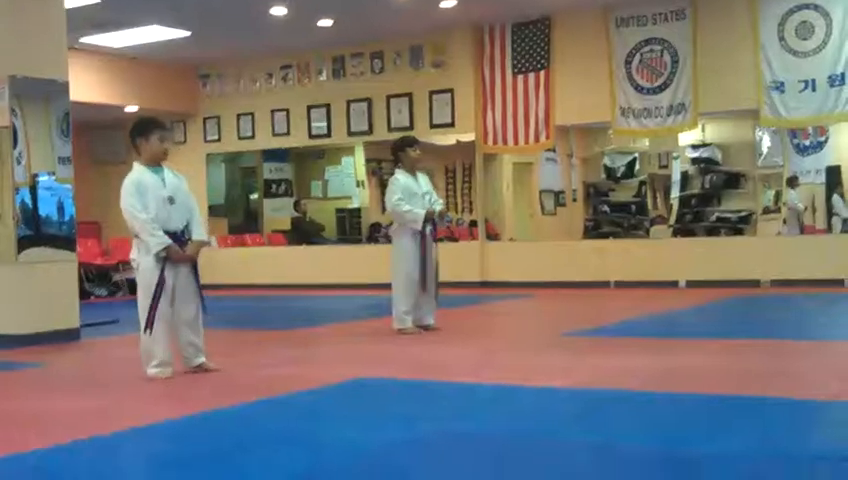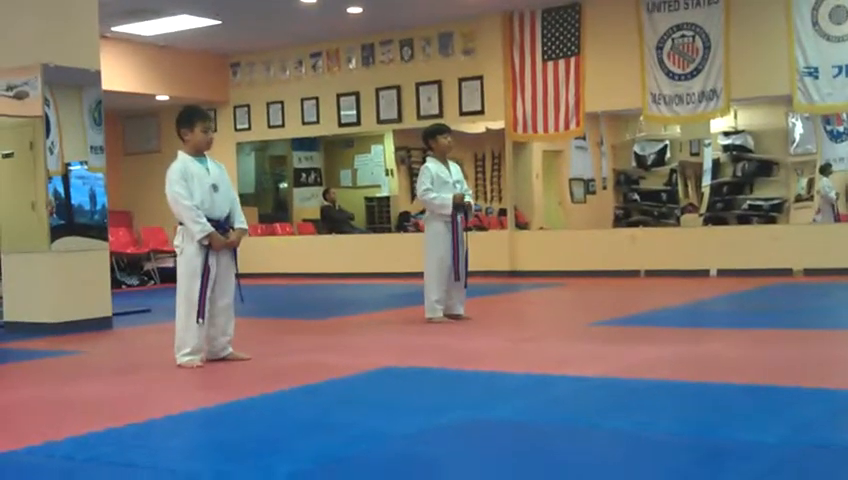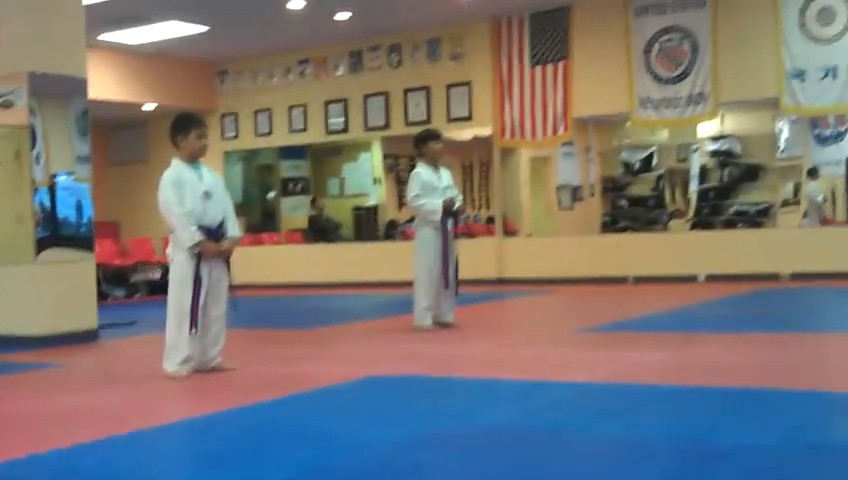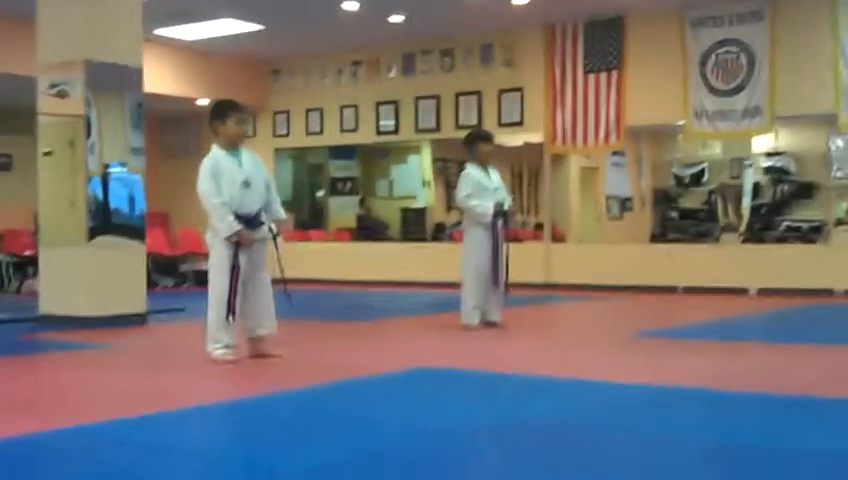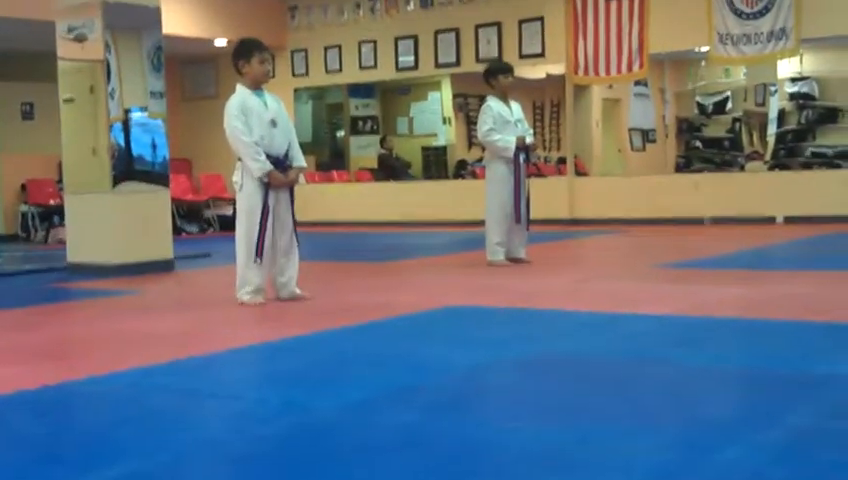
dt=1s
person 1, frame 1
left shoulder: (176, 178)
right shoulder: (134, 181)
left elbow: (192, 210)
right elbow: (139, 220)
left wrist: (197, 241)
right wrist: (167, 247)
left hip: (183, 250)
right hip: (152, 253)
left knee: (189, 309)
right knee: (156, 313)
left ankle: (195, 359)
right ankle: (158, 366)
person 1, frame 2
left shoulder: (217, 167)
right shoulder: (178, 169)
left elbow: (232, 199)
right elbow: (184, 207)
left wrist: (238, 229)
right wrist: (210, 234)
left hip: (224, 239)
right hip: (195, 240)
left knee: (223, 297)
right knee: (192, 297)
left ankle: (220, 348)
right ankle: (189, 353)
person 1, frame 3
left shoulder: (212, 175)
right shoulder: (172, 176)
left elbow: (227, 207)
right elbow: (175, 214)
left wrist: (231, 238)
right wrist: (200, 242)
left hip: (217, 248)
right hip: (188, 249)
left knee: (215, 306)
right knee: (184, 305)
left ankle: (209, 358)
right ankle: (178, 362)
person 1, frame 4
left shoulder: (253, 160)
right shoulder: (211, 163)
left elbow: (268, 191)
right elbow: (211, 202)
left wrist: (279, 217)
right wrist: (235, 231)
left hip: (256, 233)
right hip: (226, 236)
left knee: (259, 289)
right knee: (224, 291)
left ankle: (258, 340)
right ankle: (220, 346)
person 1, frame 5
left shoulder: (275, 101)
right shoulder: (237, 102)
left elbow: (290, 135)
right elbow: (242, 142)
left wrist: (296, 166)
right wrist: (268, 172)
left hip: (282, 175)
right hip: (254, 176)
left knee: (285, 233)
right knee: (252, 233)
left ankle: (286, 287)
right ankle: (249, 290)
person 2, frame 1
left shoulder: (424, 179)
right shoulder: (397, 180)
left elbow: (434, 200)
right elbow: (395, 207)
left wrist: (439, 211)
right wrist: (422, 215)
left hip: (424, 234)
right hip: (406, 234)
left knee: (427, 277)
right knee: (406, 278)
left ankle: (424, 319)
right ankle: (404, 322)
person 2, frame 2
left shoulder: (455, 168)
right shoulder: (428, 168)
left elbow: (466, 191)
right elbow: (424, 195)
left wrist: (467, 202)
right wrist: (451, 200)
left hip: (455, 222)
right hip: (438, 223)
left knee: (458, 266)
right knee: (438, 266)
left ankle: (454, 308)
right ankle: (435, 311)
person 2, frame 3
left shoulder: (446, 173)
right shoulder: (418, 174)
left elbow: (455, 197)
right elbow: (413, 201)
left wrist: (457, 206)
right wrist: (440, 206)
left hip: (445, 228)
right hip: (428, 229)
left knee: (448, 273)
right knee: (427, 273)
left ankle: (443, 316)
right ankle: (424, 319)
person 2, frame 4
left shoulder: (495, 174)
right shoulder: (469, 174)
left elbow: (504, 198)
right elbow: (463, 200)
left wrist: (506, 208)
right wrist: (489, 209)
left hip: (494, 228)
right hip: (477, 228)
left knee: (494, 272)
right knee: (476, 272)
left ankle: (490, 315)
right ankle: (471, 317)
person 2, frame 5
left shoulder: (516, 107)
right shoulder: (489, 107)
left elbow: (526, 131)
right elbow: (485, 135)
left wrist: (528, 142)
right wrist: (513, 143)
left hip: (516, 162)
right hip: (499, 163)
left knee: (519, 207)
right knee: (499, 208)
left ankle: (516, 251)
right ankle: (496, 254)
